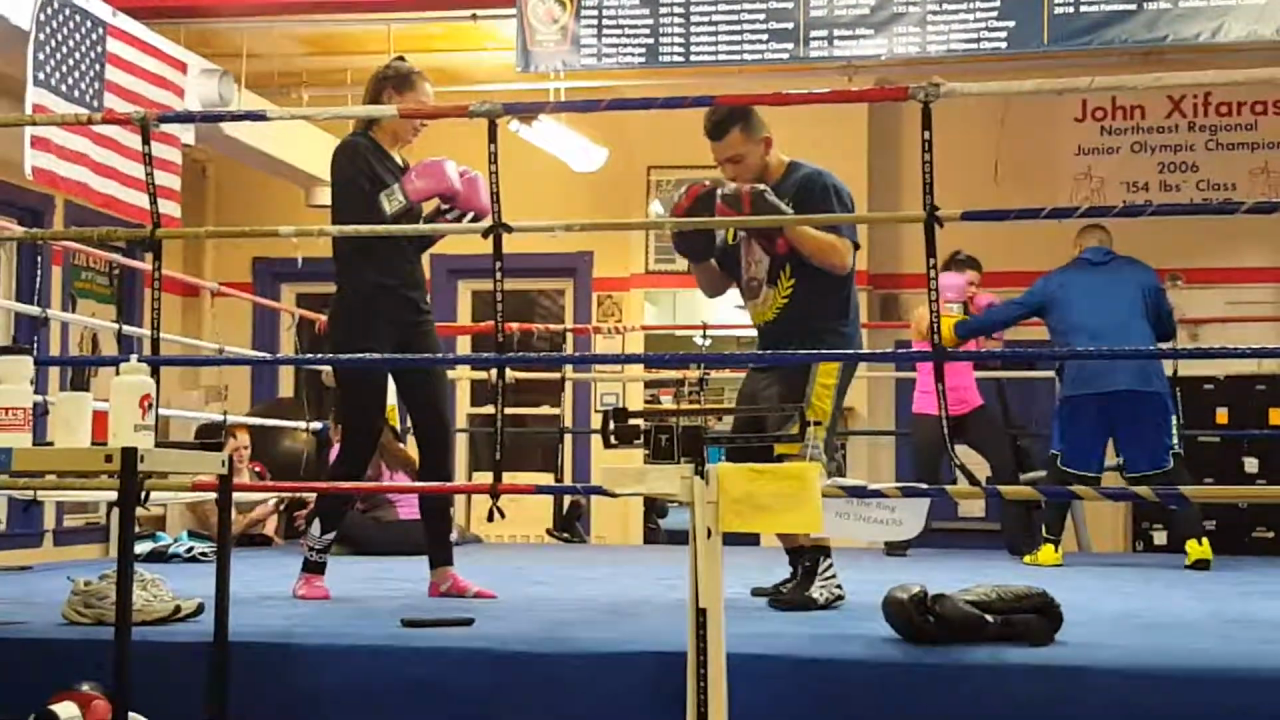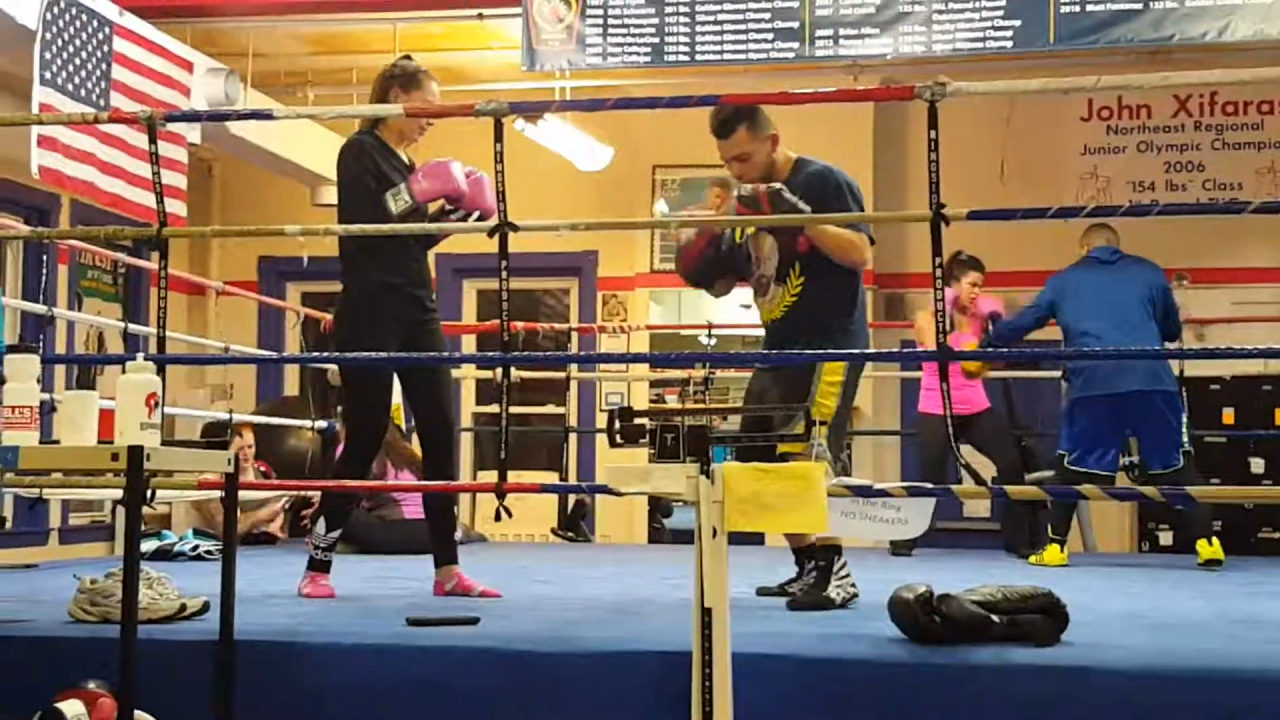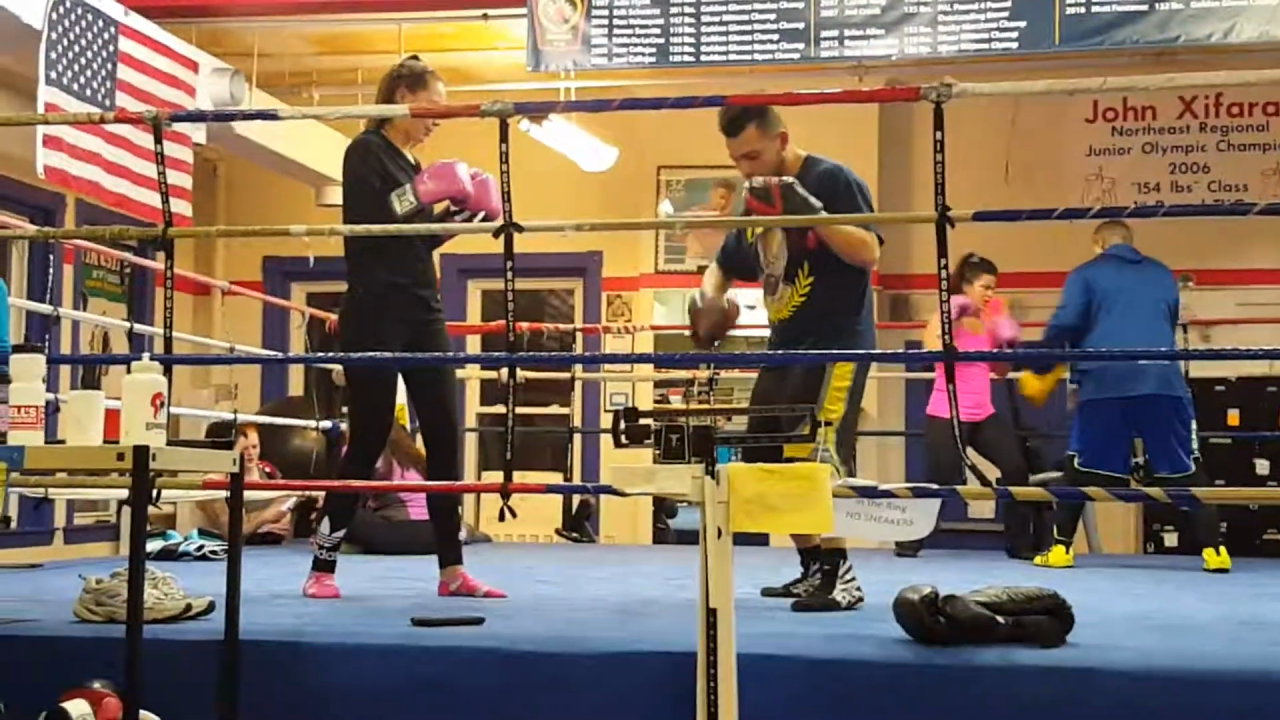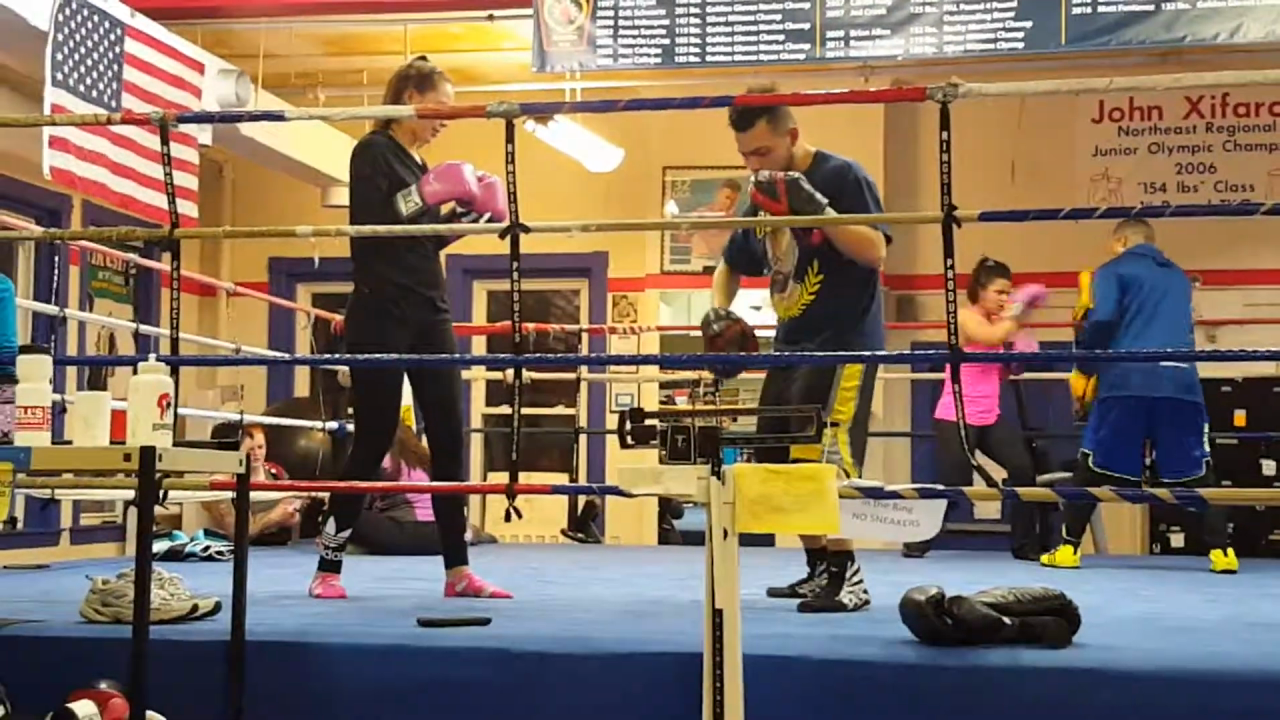
dt=0.1s
person 1, frame 1
left shoulder: (401, 163)
right shoulder: (354, 152)
right elbow: (351, 229)
left wrist: (448, 215)
right wrist: (408, 193)
left hip: (411, 313)
right hip: (364, 316)
left knee: (437, 435)
right knee: (361, 440)
left ankle: (442, 572)
right ankle: (312, 569)
person 1, frame 2
left shoulder: (406, 161)
right shoulder: (360, 151)
right elbow: (358, 228)
left wrist: (453, 215)
right wrist: (414, 193)
left hip: (417, 312)
right hip: (370, 315)
left knee: (441, 434)
right knee: (365, 438)
left ankle: (447, 571)
right ankle: (317, 567)
person 1, frame 3
left shoulder: (412, 161)
right shoulder: (367, 151)
right elbow: (362, 227)
left wrist: (459, 216)
right wrist: (419, 194)
left hip: (422, 313)
right hip: (375, 314)
left knee: (444, 435)
right knee: (369, 439)
left ankle: (452, 571)
right ankle: (322, 566)
person 1, frame 4
left shoulder: (419, 162)
right shoulder: (374, 151)
right elbow: (368, 228)
left wrist: (466, 217)
right wrist: (425, 195)
left hip: (429, 313)
right hip: (381, 315)
left knee: (449, 437)
right knee: (374, 439)
left ankle: (458, 572)
right ankle: (328, 567)
person 2, frame 1
left shoulder: (813, 184)
right shoulder: (740, 202)
left elbow: (843, 257)
right elbow: (715, 282)
left wrist: (782, 219)
right wrist: (694, 244)
left hip: (820, 346)
right hip: (771, 351)
left knee: (799, 454)
right knee: (752, 464)
left ankle: (822, 572)
right ankle: (800, 568)
person 2, frame 2
left shoulder: (823, 181)
right shoulder: (749, 204)
left elbow: (859, 253)
right elbow: (724, 280)
left wrist: (800, 218)
right wrist: (703, 265)
left hip: (827, 344)
right hip: (778, 349)
left knee: (803, 453)
right knee: (759, 464)
left ankle: (834, 572)
right ankle: (807, 567)
person 2, frame 3
left shoulder: (832, 180)
right shoulder: (758, 199)
left elbow: (868, 252)
right elbow: (725, 268)
left wrist: (810, 210)
right wrist: (706, 302)
left hip: (835, 344)
right hip: (784, 346)
left knee: (812, 454)
right knee: (767, 462)
left ankle: (840, 575)
right ankle: (814, 570)
person 2, frame 4
left shoulder: (841, 176)
right shoulder: (764, 196)
left elbow: (874, 251)
right elbow: (731, 265)
left wrist: (816, 210)
right wrist: (718, 313)
left hip: (844, 344)
right hip: (792, 346)
left knee: (822, 455)
right knee: (778, 464)
left ankle: (848, 577)
right ankle: (820, 570)
person 3, frame 1
left shoulder: (1055, 281)
right shoulder: (1142, 274)
left elbow: (1005, 313)
right elbow: (1166, 331)
left wrist: (955, 330)
left hip: (1082, 381)
right hip: (1142, 378)
left knee: (1065, 468)
right knee: (1168, 464)
left ankle: (1050, 546)
right ankle: (1196, 542)
person 3, frame 2
left shoulder: (1065, 280)
right shoulder: (1150, 273)
left elbow: (1025, 320)
right elbow: (1172, 330)
left wrist: (986, 345)
left hip: (1093, 382)
right hip: (1152, 377)
left knee: (1074, 468)
right knee: (1176, 465)
left ankle: (1055, 547)
right ankle: (1206, 543)
person 3, frame 3
left shoulder: (1085, 275)
right shoulder: (1163, 275)
left elbow: (1062, 327)
left hip: (1106, 382)
right hip: (1163, 379)
left knee: (1080, 468)
right knee: (1187, 469)
left ankle: (1060, 547)
right ankle: (1214, 550)
person 3, frame 4
left shoulder: (1112, 272)
right shoulder: (1178, 277)
left elbow: (1100, 321)
left wrist: (1085, 369)
left hip: (1126, 382)
right hip: (1181, 382)
left knee: (1092, 468)
right knee: (1198, 472)
left ankle: (1068, 548)
right ankle: (1221, 551)
person 4, frame 1
right shoulder: (925, 314)
right wrist: (949, 302)
left hip: (971, 406)
right hip: (931, 410)
left knee: (1006, 461)
right knee: (925, 479)
left ankle: (1018, 540)
right ankle: (897, 538)
person 4, frame 2
left shoulder: (978, 316)
right shoulder: (927, 318)
right wrist: (946, 315)
left hip: (976, 408)
right hip: (937, 411)
left knee: (1011, 464)
right knee: (931, 480)
left ankle: (1018, 539)
right ankle: (904, 538)
person 4, frame 3
left shoulder: (987, 321)
right shoulder: (942, 319)
left elbow: (1000, 371)
right elbow: (933, 350)
left wrist: (1008, 343)
right wrist: (955, 314)
left hip: (984, 414)
right hip: (947, 416)
left knee: (1016, 469)
right knee: (945, 485)
left ankle: (1018, 543)
right ankle: (910, 538)
person 4, frame 4
left shoulder: (998, 324)
right shoulder: (965, 318)
left elbow: (1005, 373)
right elbow: (988, 337)
left wrist: (1019, 354)
right wrist: (1021, 310)
left hip: (991, 417)
right hip: (955, 419)
left knee: (1023, 470)
right knee: (954, 487)
left ankle: (1025, 544)
right ankle: (918, 539)
